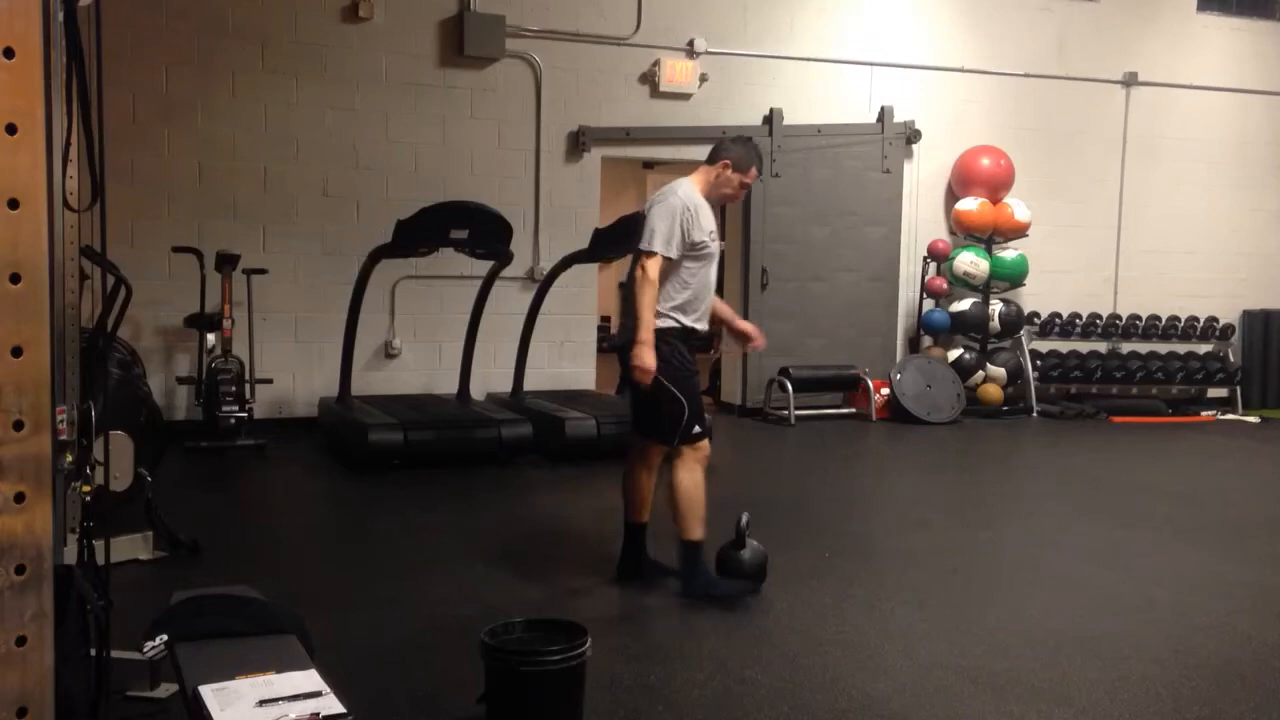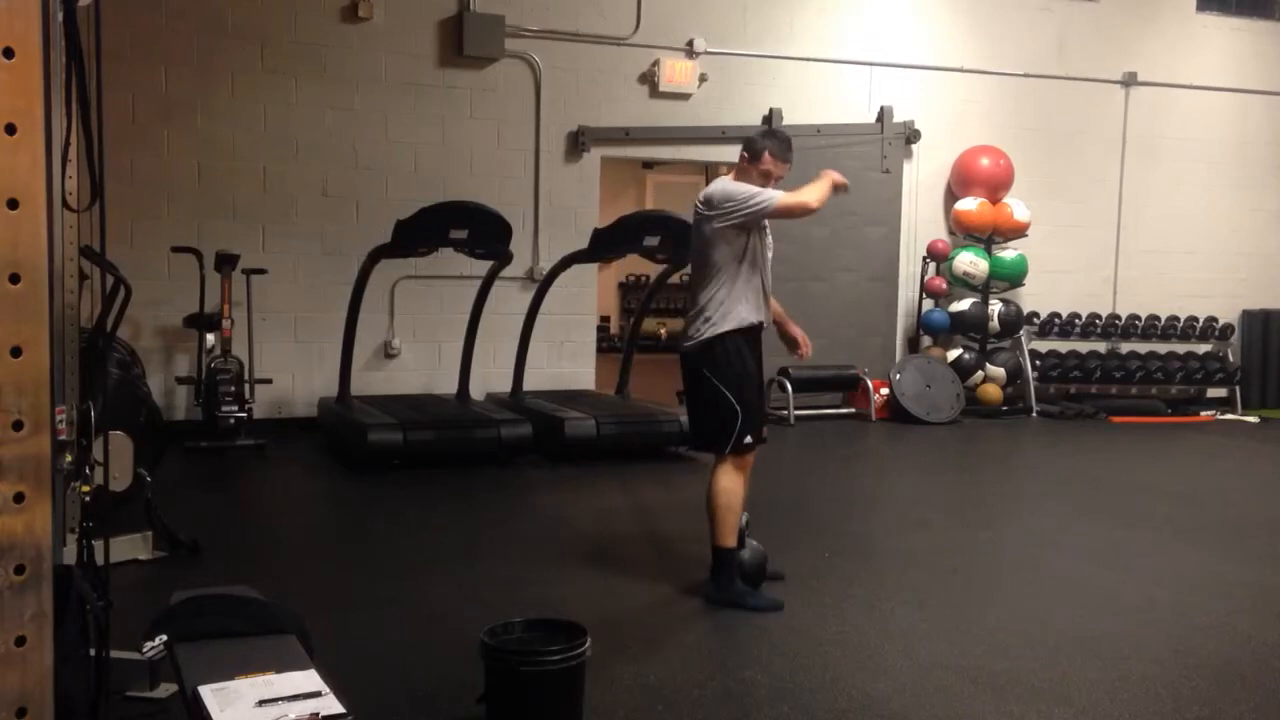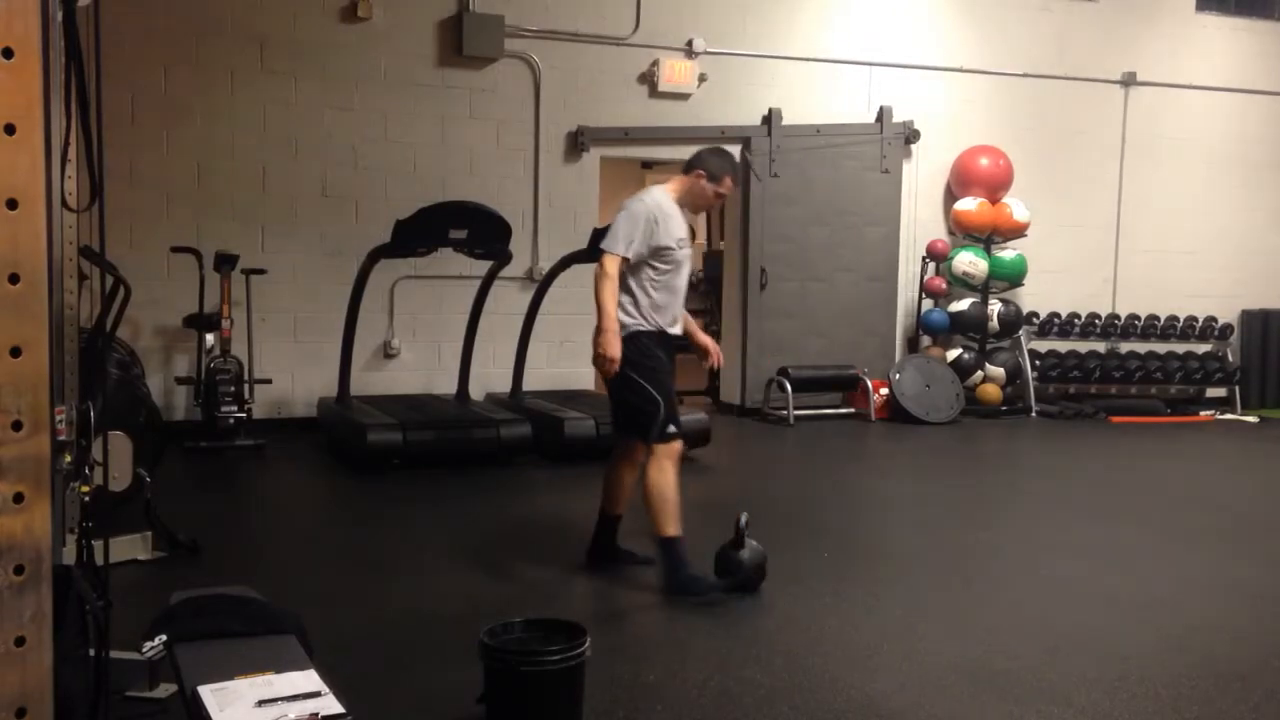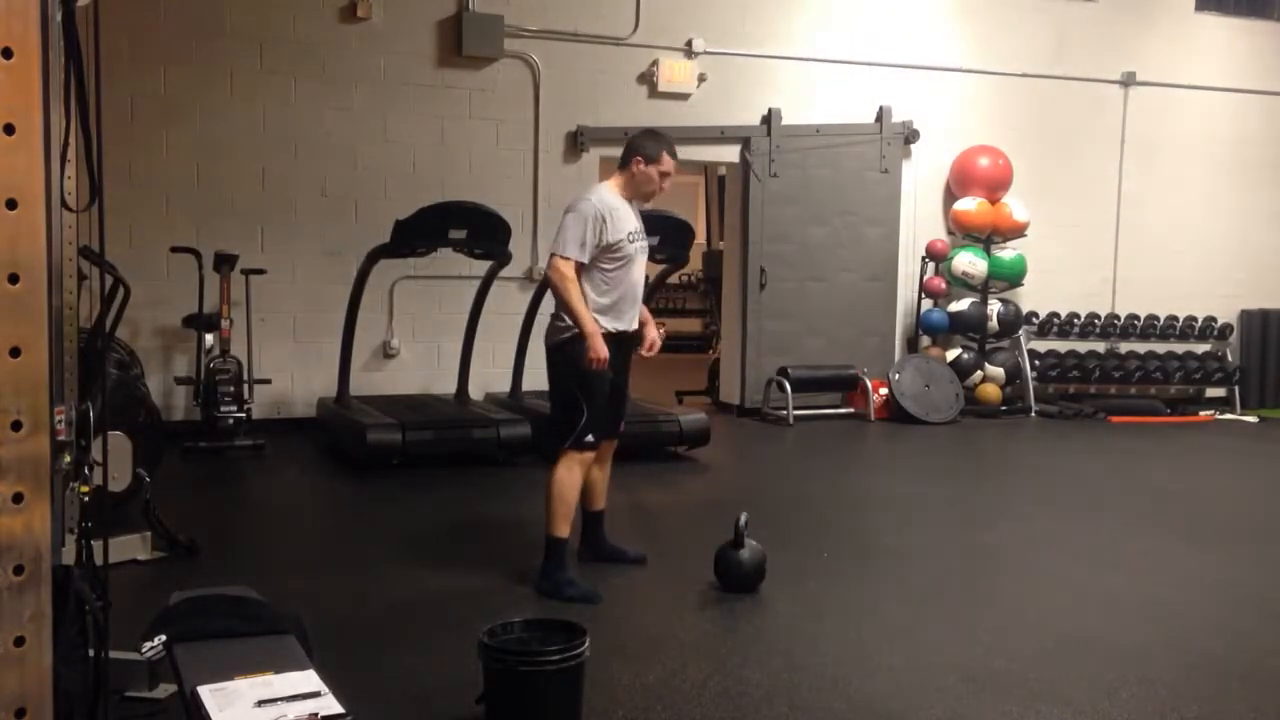
dt=1s
person 1, frame 1
left shoulder: (700, 207)
right shoulder: (677, 200)
right elbow: (648, 271)
left wrist: (734, 322)
right wrist: (644, 343)
left hip: (673, 339)
right hip: (662, 342)
left knee: (650, 447)
right knee: (693, 448)
left ankle: (633, 555)
right ankle: (695, 570)
person 1, frame 2
left shoulder: (748, 206)
right shoulder: (723, 197)
right elbow: (806, 203)
left wrist: (785, 323)
right wrist: (829, 179)
left hip: (739, 338)
right hip: (719, 344)
left knee: (742, 453)
right knee: (735, 456)
left ankle: (732, 557)
right ankle: (724, 580)
person 1, frame 3
left shoulder: (677, 214)
right shoulder: (648, 207)
right elbow: (609, 267)
left wrist: (697, 335)
right wrist: (608, 330)
left hip: (653, 339)
right hip: (634, 341)
left knee: (634, 446)
right knee: (667, 446)
left ankle: (604, 544)
right ankle: (676, 566)
person 1, frame 4
left shoulder: (629, 210)
right shoulder: (593, 206)
right elbow: (560, 271)
left wrist: (647, 322)
right wrist: (590, 334)
left hip: (614, 341)
right hip: (582, 345)
left knee: (605, 444)
right knee: (579, 450)
left ankle: (594, 539)
right ankle: (553, 568)
